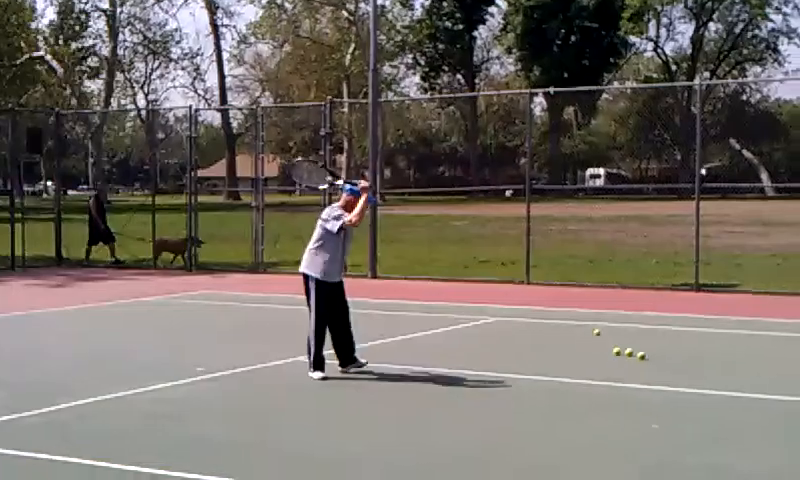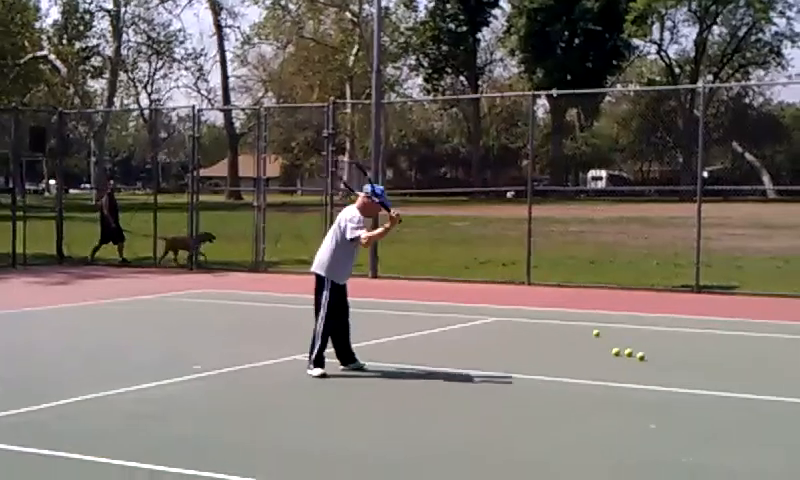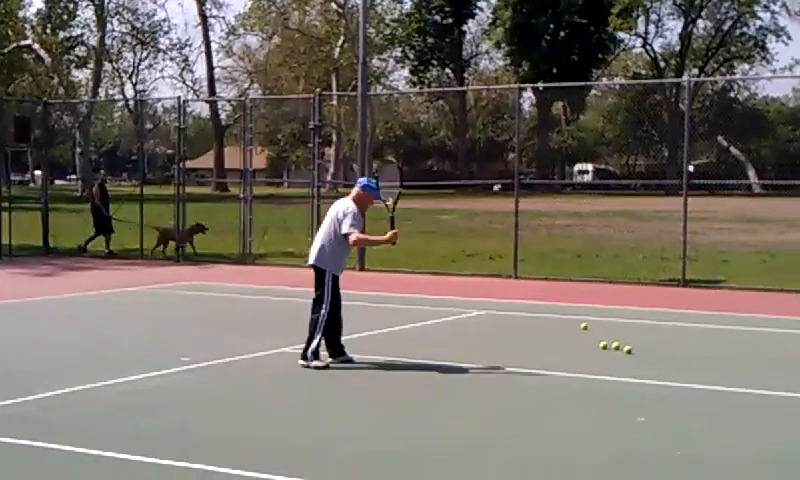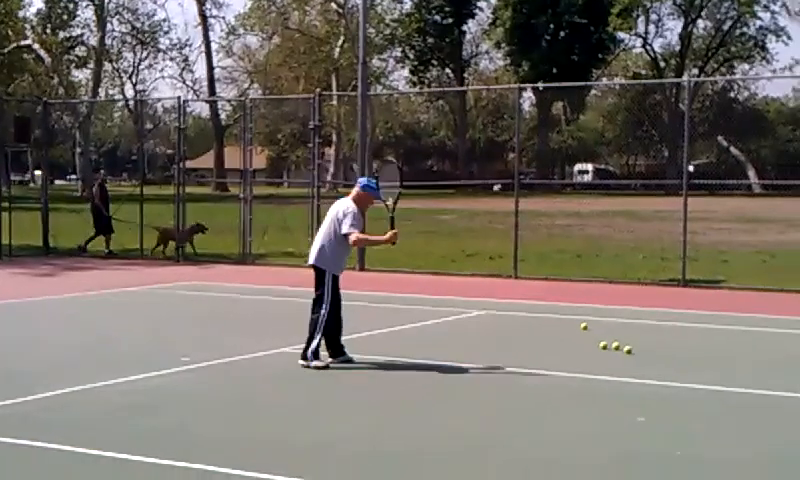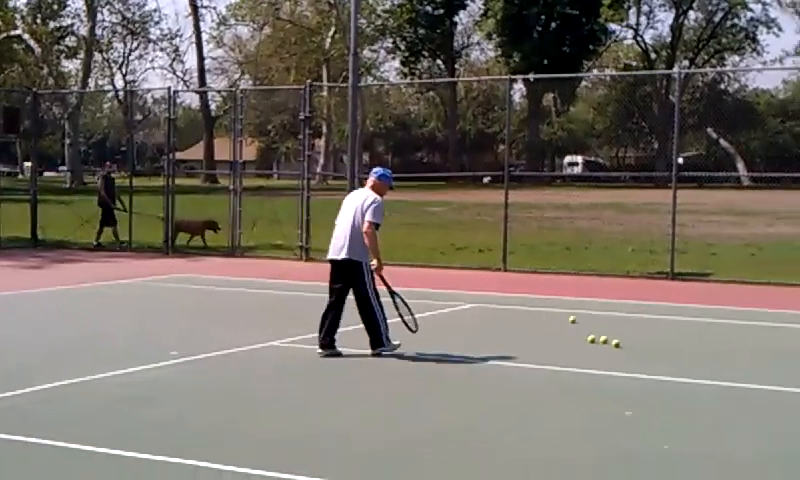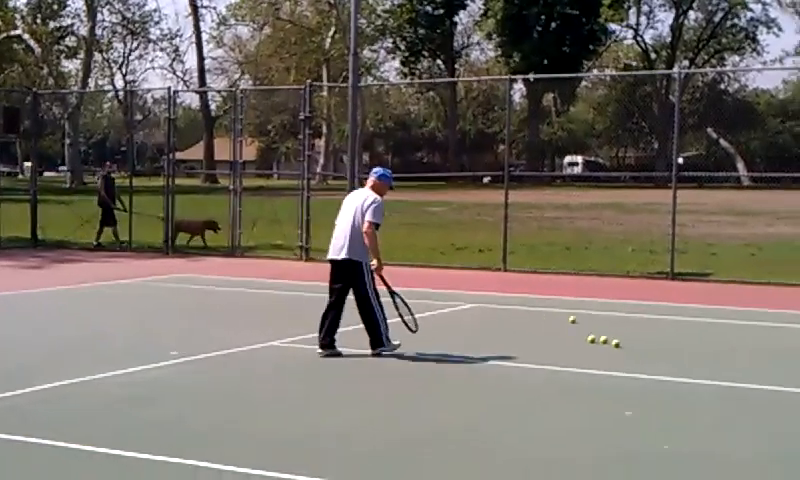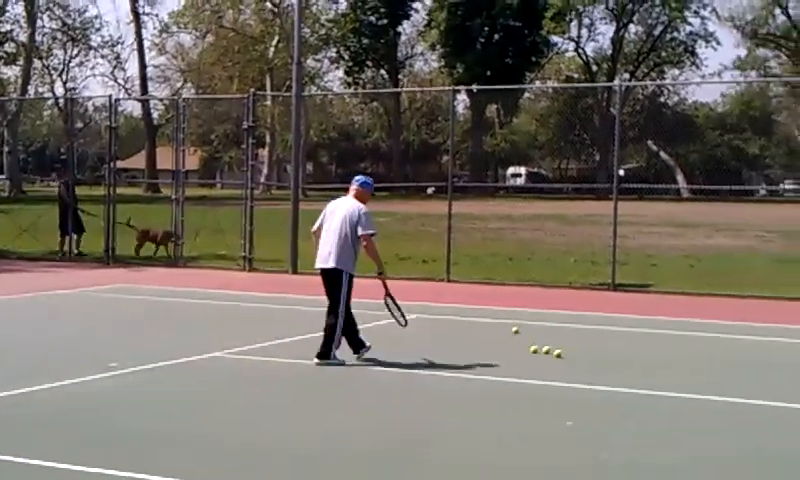
dt=0.2s
person 1, frame 1
left shoulder: (343, 215)
right shoulder: (332, 212)
right elbow: (355, 221)
left wrist: (341, 264)
right wrist: (365, 195)
left hip: (333, 276)
right hip: (316, 274)
left knee: (341, 319)
right knee: (318, 321)
left ankle: (348, 359)
right ankle: (315, 366)
person 1, frame 2
left shoulder: (354, 215)
right shoulder: (352, 216)
right elbow: (365, 240)
right wrist: (388, 227)
left hip: (337, 274)
right hip: (328, 273)
left knee: (341, 317)
right knee: (326, 319)
left ankle: (347, 359)
right ankle: (315, 363)
person 1, frame 3
left shoulder: (344, 204)
right shoulder: (350, 209)
right elbow: (355, 240)
right wrist: (384, 239)
left hip: (327, 263)
right hip: (326, 264)
left knee: (333, 309)
right knee: (324, 309)
left ankle: (336, 351)
right ankle: (309, 355)
person 1, frame 4
left shoulder: (343, 204)
right shoulder: (351, 210)
right elbow: (355, 239)
right wrist: (384, 239)
left hip: (325, 262)
right hip: (327, 263)
left knee: (332, 309)
right knee: (324, 309)
left ankle: (336, 351)
right ankle: (309, 355)
person 1, frame 5
left shoulder: (352, 196)
right shoulder: (375, 200)
right elbow: (367, 230)
right wrist: (377, 259)
left hip: (337, 254)
right hip: (355, 257)
left knee: (336, 300)
right knee: (369, 300)
left ankle: (326, 344)
right ankle: (380, 343)
person 1, frame 6
left shoulder: (351, 195)
right shoulder: (375, 200)
left elbow: (339, 224)
right elbow: (368, 230)
right wrist: (377, 258)
left hip: (337, 254)
right hip: (356, 257)
left knee: (336, 300)
right knee: (369, 300)
left ankle: (326, 344)
right ankle: (380, 343)
person 1, frame 7
left shoulder: (333, 204)
right shoulder: (360, 210)
left elbow: (315, 231)
right elbow: (366, 242)
right wrist: (380, 267)
left hip: (324, 263)
right hip: (341, 265)
left knee: (340, 307)
right knee: (338, 310)
left ankle: (357, 345)
right ankle: (326, 354)
